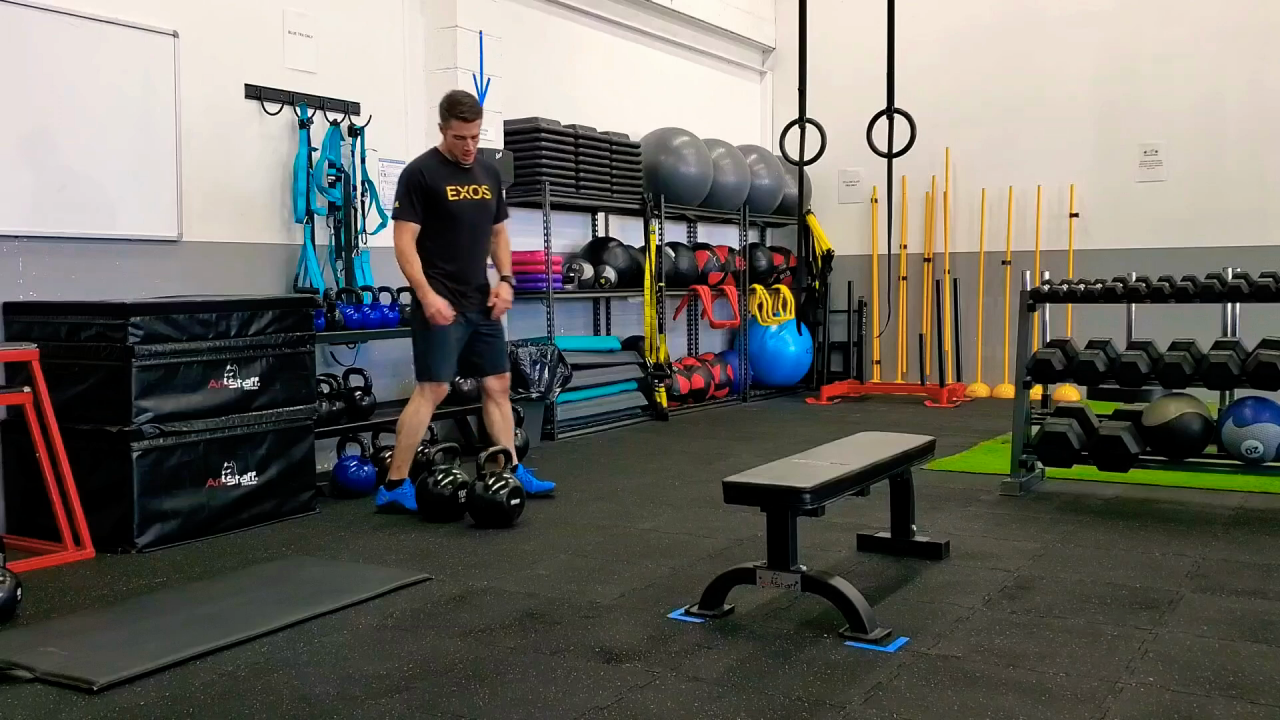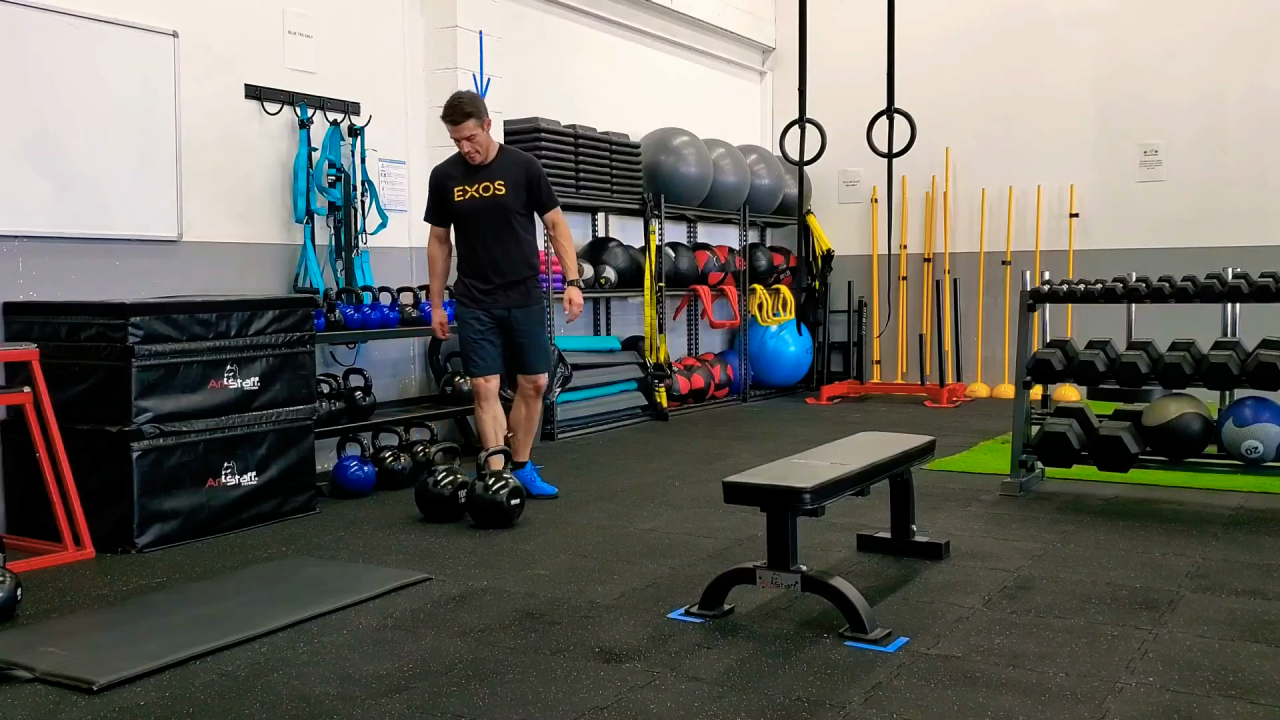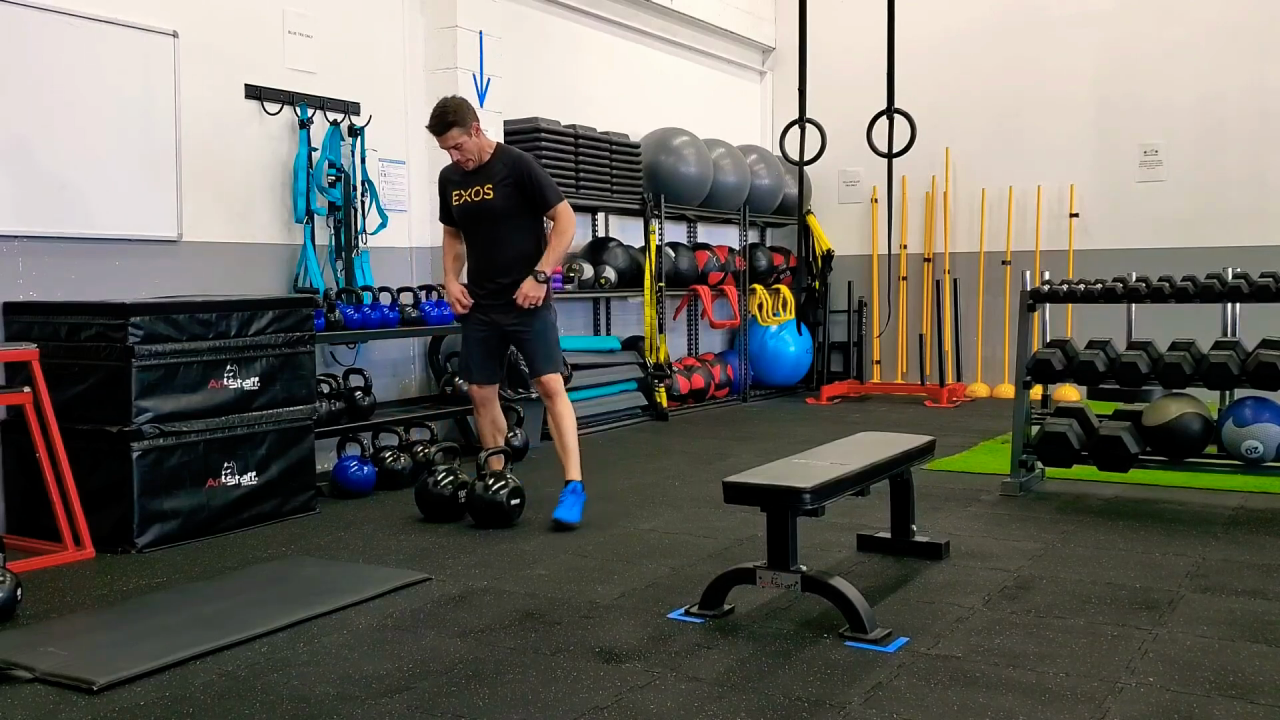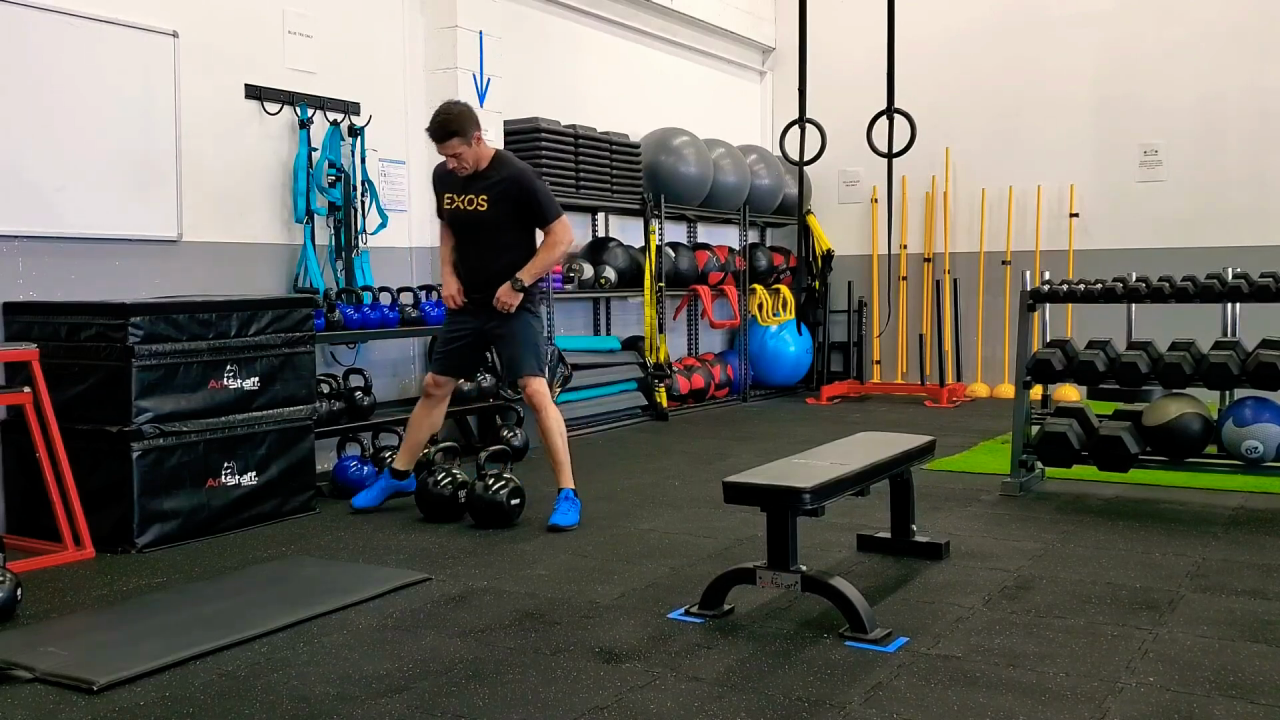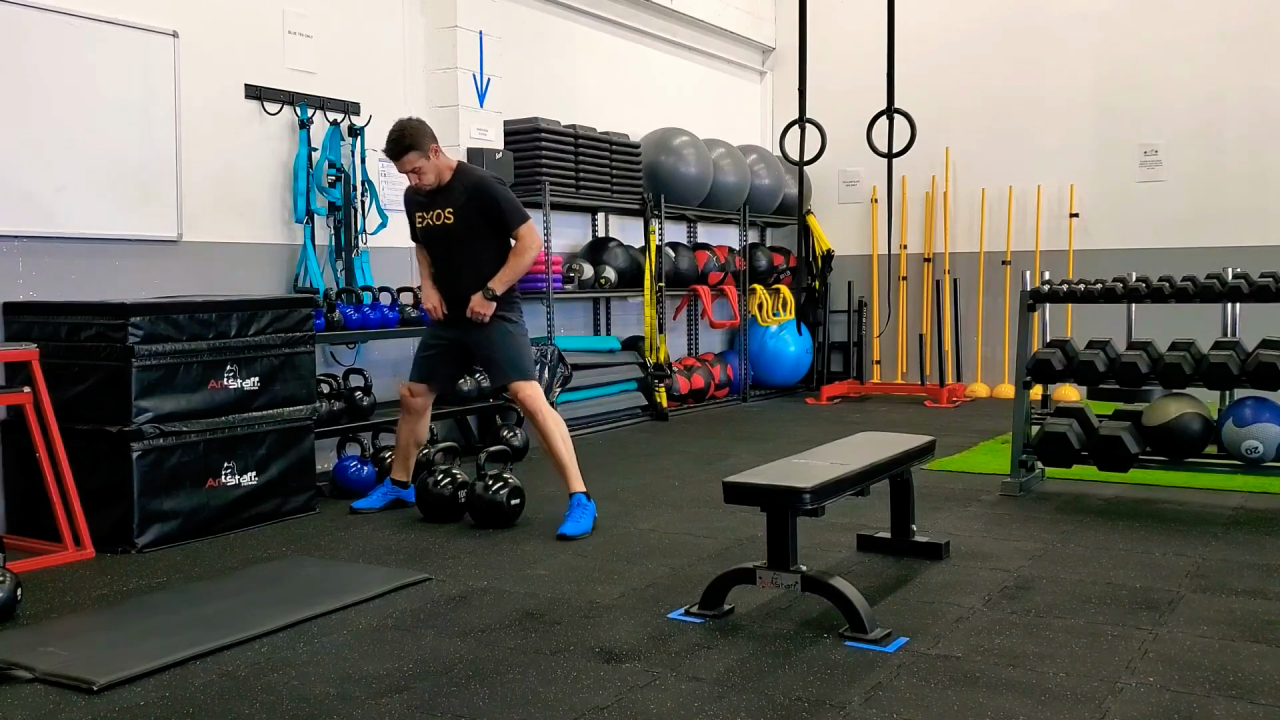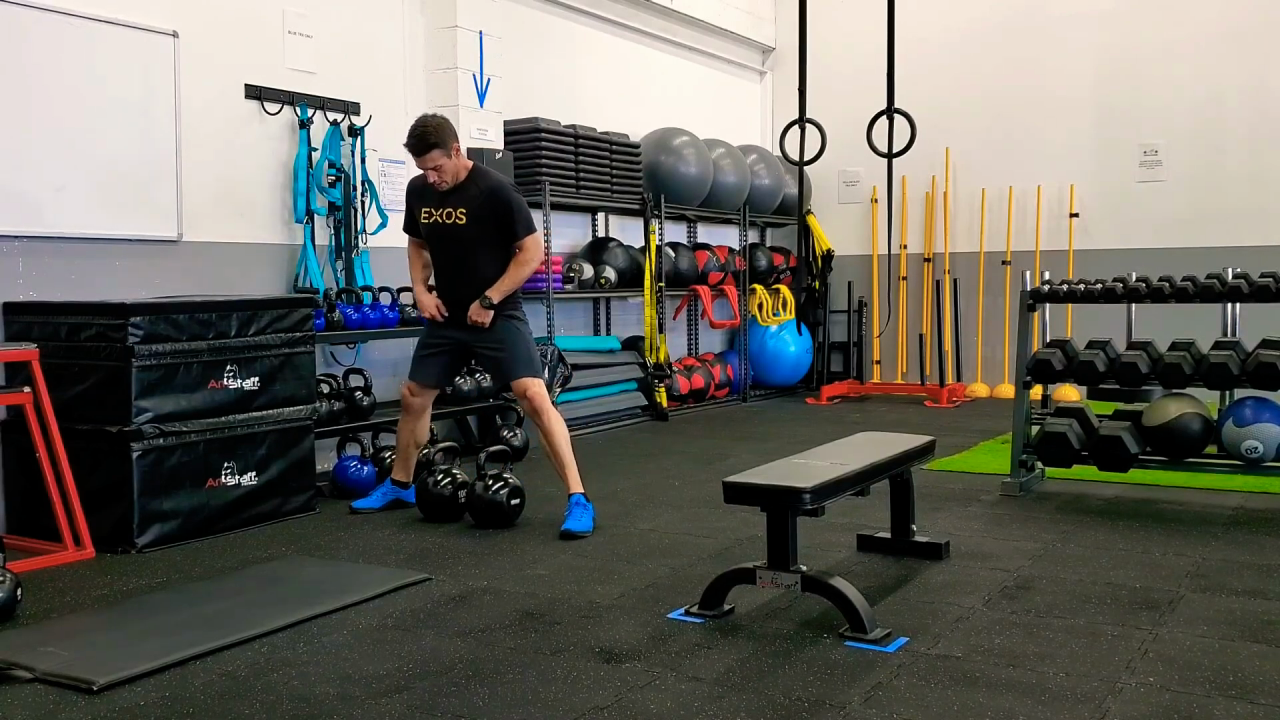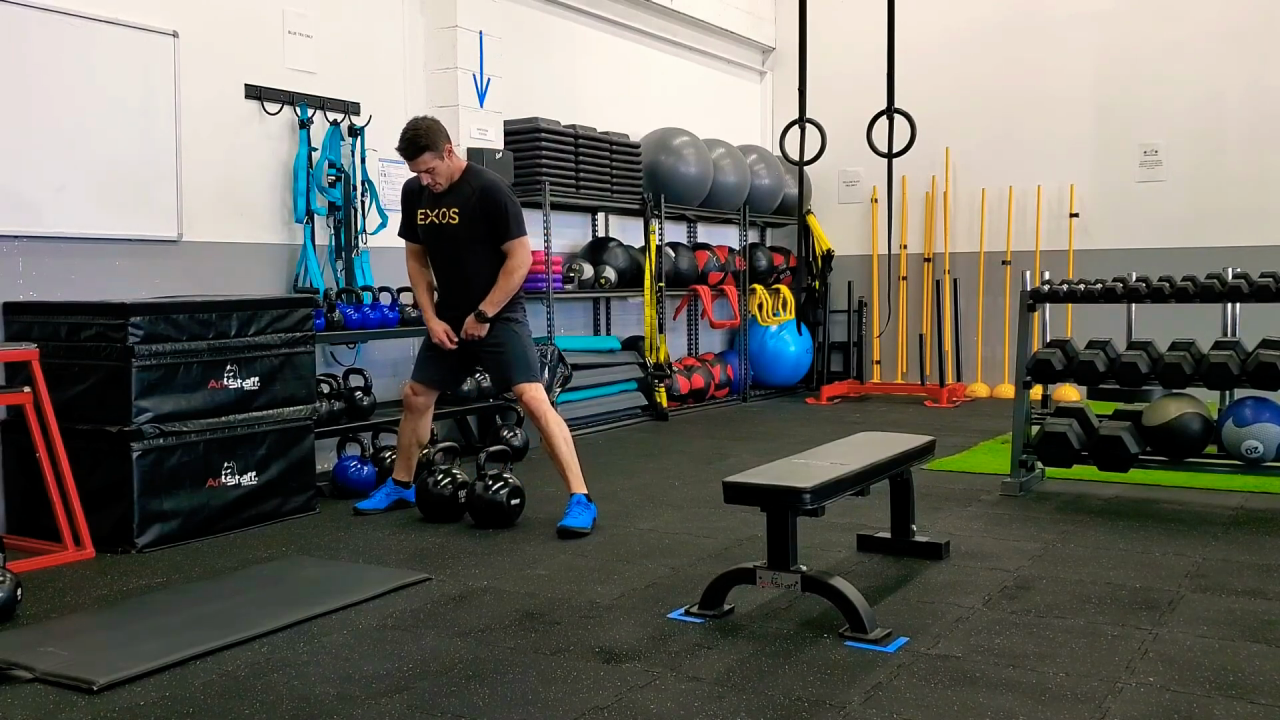
dt=0.5s
person 1, frame 1
left shoulder: (488, 172)
right shoulder: (421, 173)
left elbow: (498, 232)
right elbow: (404, 241)
left wrist: (505, 279)
right wrist: (425, 294)
left hip: (480, 303)
right hip: (442, 305)
left knee: (499, 386)
right knee: (431, 390)
left ankle: (513, 473)
right ankle: (395, 484)
person 1, frame 2
left shoulder: (523, 167)
right shoulder: (443, 176)
left elbow: (557, 226)
right elbow: (439, 240)
left wrist: (573, 281)
right wrist: (437, 302)
left hip: (525, 296)
right hip: (474, 302)
left knee: (534, 383)
right knee: (484, 389)
left ankle: (521, 466)
person 1, frame 3
left shoulder: (518, 165)
right shoulder: (449, 178)
left elbow: (565, 220)
left wrist: (539, 275)
right wrist: (452, 281)
left hip: (526, 299)
right hip: (480, 304)
left knee: (550, 386)
right knee: (482, 394)
left ankle: (574, 488)
person 1, frame 4
left shoulder: (516, 178)
right shoulder: (442, 176)
left elbow: (561, 236)
left wrist: (519, 283)
right wrist: (448, 274)
left hip: (512, 303)
right hip: (465, 303)
left knee: (536, 392)
right knee: (434, 387)
left ankle: (567, 495)
right ankle: (399, 475)
person 1, frame 5
left shoulder: (481, 186)
right shoulder: (413, 197)
left elbow: (530, 242)
left wrist: (491, 292)
right wrist: (428, 287)
left hip: (494, 313)
right hip: (448, 316)
left knee: (528, 397)
right knee: (413, 397)
left ankle: (580, 499)
right ankle: (399, 485)
person 1, frame 6
left shoulder: (495, 190)
right shoulder: (418, 191)
left elbow: (532, 251)
left wrist: (488, 300)
right wrist: (421, 289)
left hip: (498, 314)
right hip: (448, 315)
left knee: (534, 395)
right knee: (414, 397)
left ankle: (579, 500)
right ankle: (399, 486)
person 1, frame 7
left shoulder: (488, 189)
right shoulder: (414, 193)
left elbow: (521, 257)
right elbow: (416, 257)
left wrist: (483, 315)
right wrist: (430, 316)
left hip: (499, 316)
right hip: (449, 319)
left knee: (533, 400)
right knee: (415, 397)
left ankle: (580, 501)
right ankle: (401, 486)
